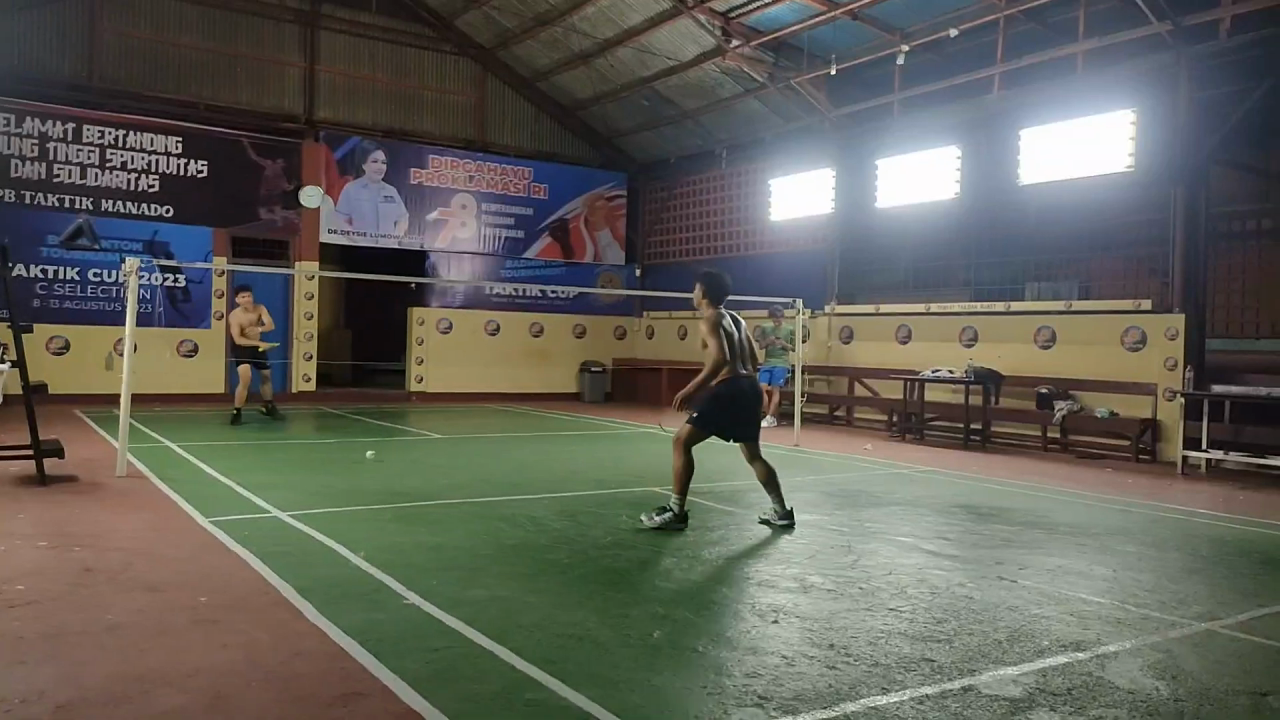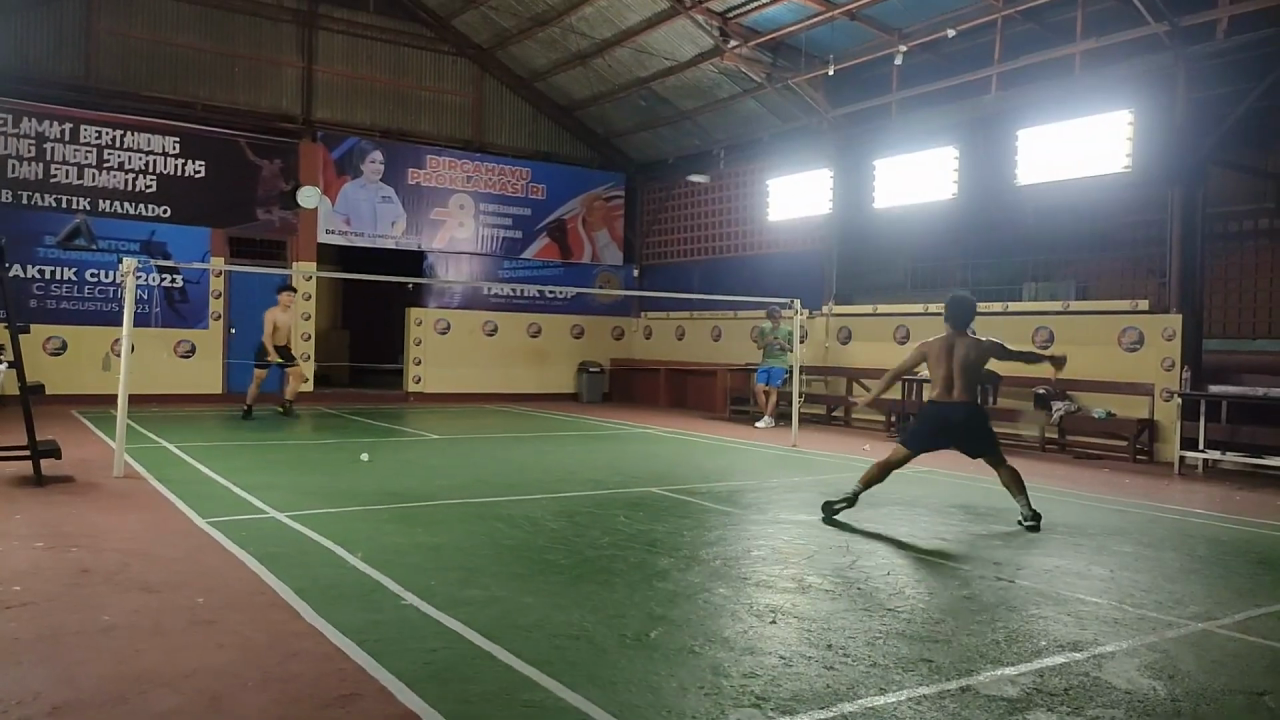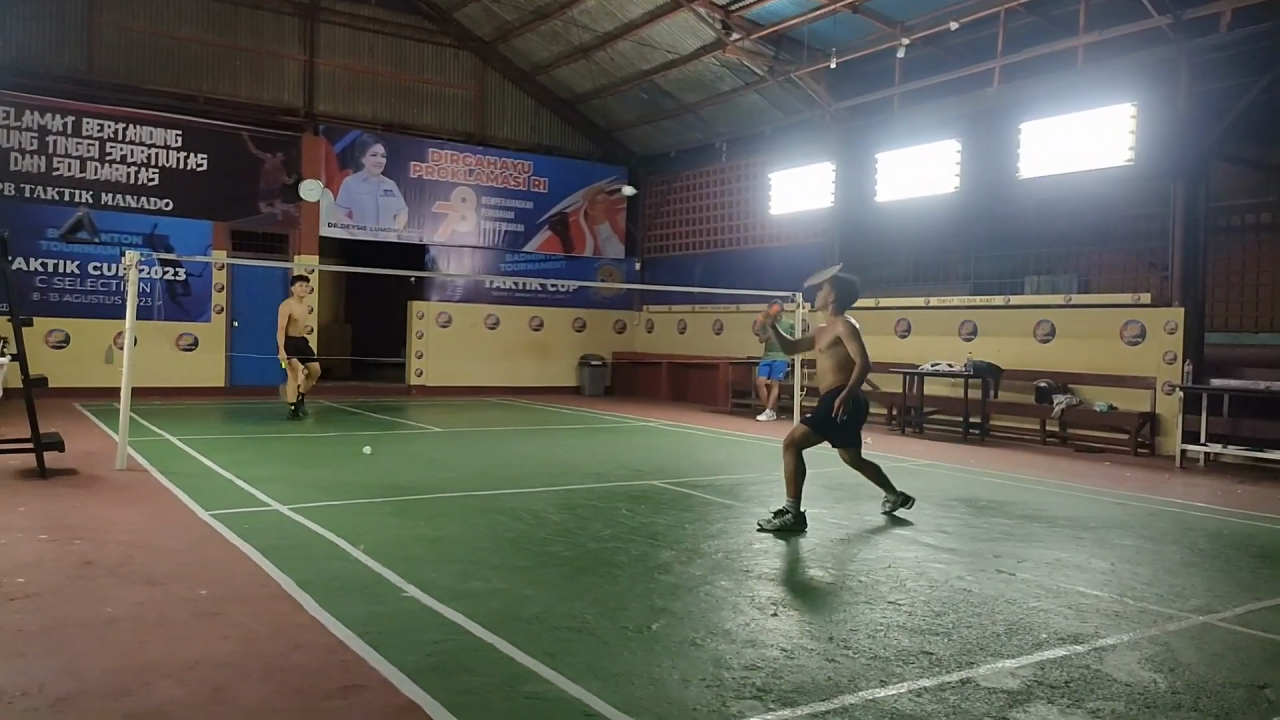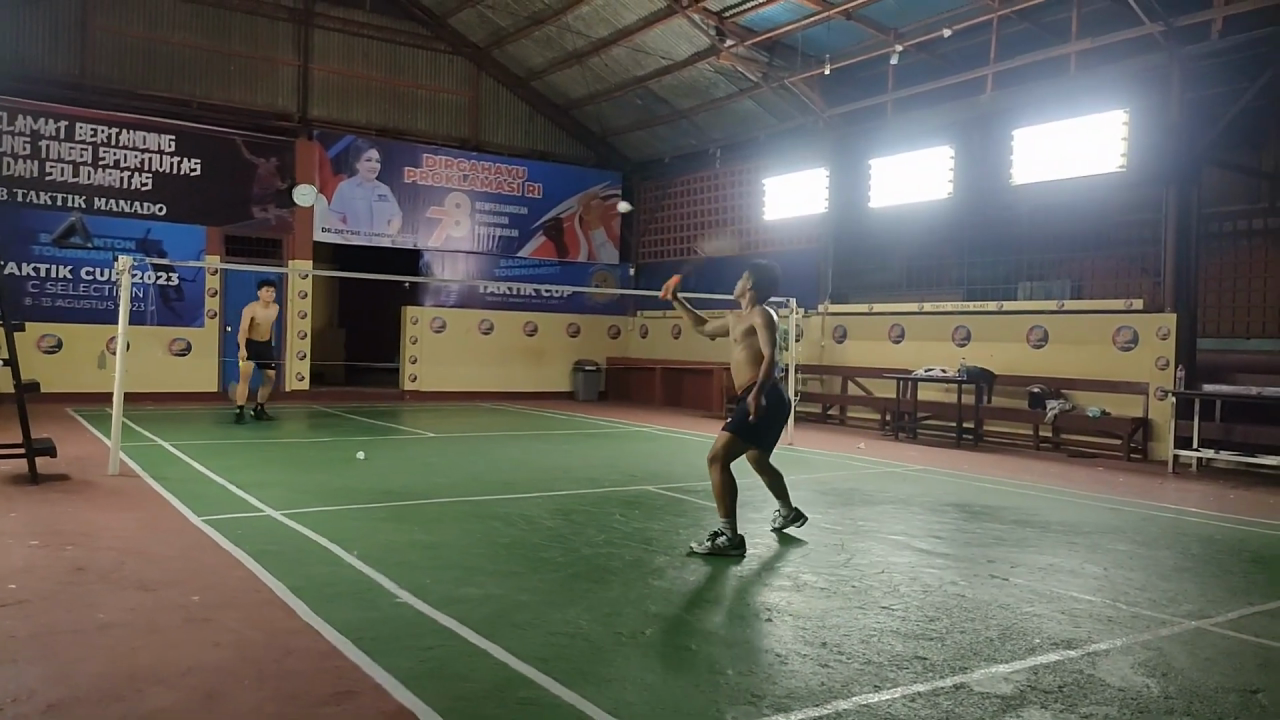
dt=1s
person 1, frame 1
left shoulder: (711, 321)
right shoulder: (736, 320)
left elbow: (720, 359)
left wrist: (691, 388)
left hip: (729, 391)
right hip: (751, 390)
left knee: (681, 442)
right knee: (753, 455)
left ankle: (675, 510)
right ankle: (781, 510)
person 1, frame 2
left shoulder: (929, 347)
right shoulder: (984, 347)
left elbow: (896, 372)
right elbow: (1022, 356)
left wrist: (869, 398)
right wrist: (1051, 358)
left hip: (936, 414)
right hip: (969, 416)
left knee: (893, 460)
right knee: (1000, 464)
left ankle: (850, 497)
right ankle: (1027, 513)
person 1, frame 3
left shoulder: (843, 325)
right shoulder: (823, 330)
left elbow: (863, 363)
right elbow: (790, 348)
left wrist: (846, 393)
right wrist: (772, 326)
left hip: (843, 402)
right hip: (834, 401)
left knee: (792, 444)
right knee: (852, 457)
left ankle: (792, 514)
right ankle: (896, 498)
person 1, frame 4
left shoulder: (761, 314)
right shoulder: (737, 319)
left elbow: (770, 357)
right elbow: (702, 325)
left wrist: (757, 393)
right wrist: (677, 301)
left hip: (764, 399)
right hip: (764, 401)
left knee: (717, 459)
right knee: (758, 461)
left ankle: (729, 536)
right ankle: (788, 512)
